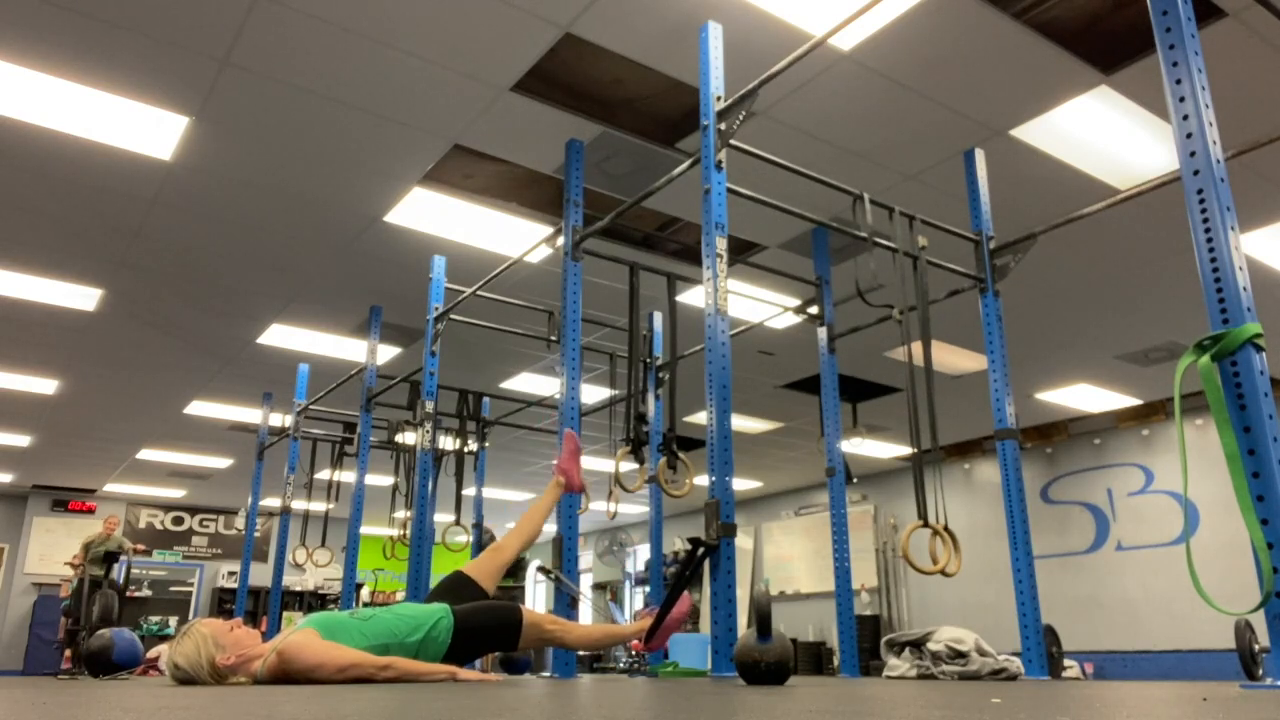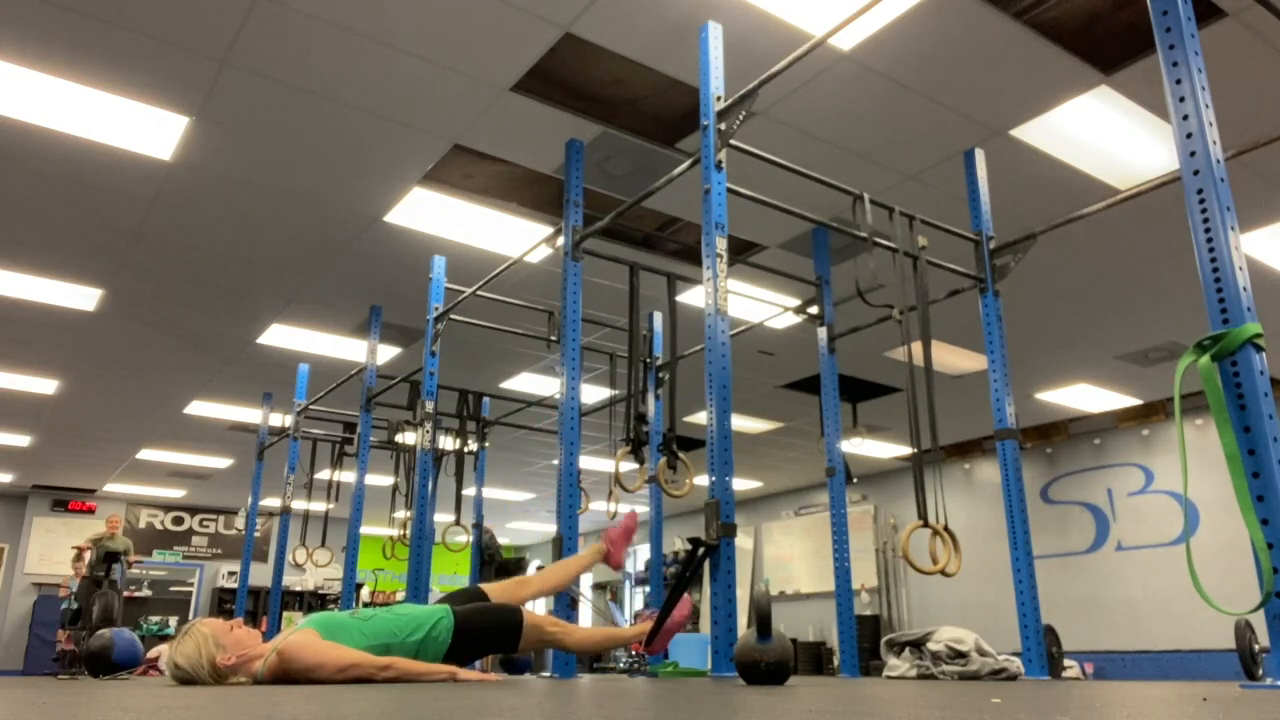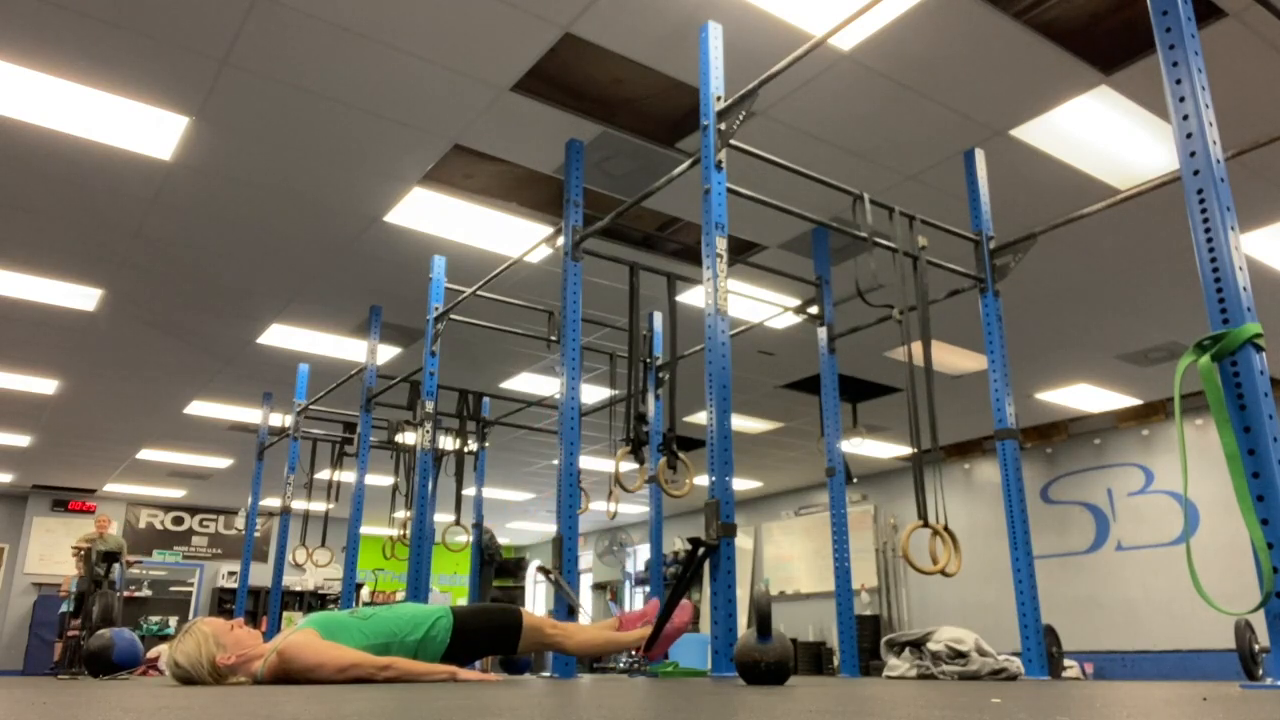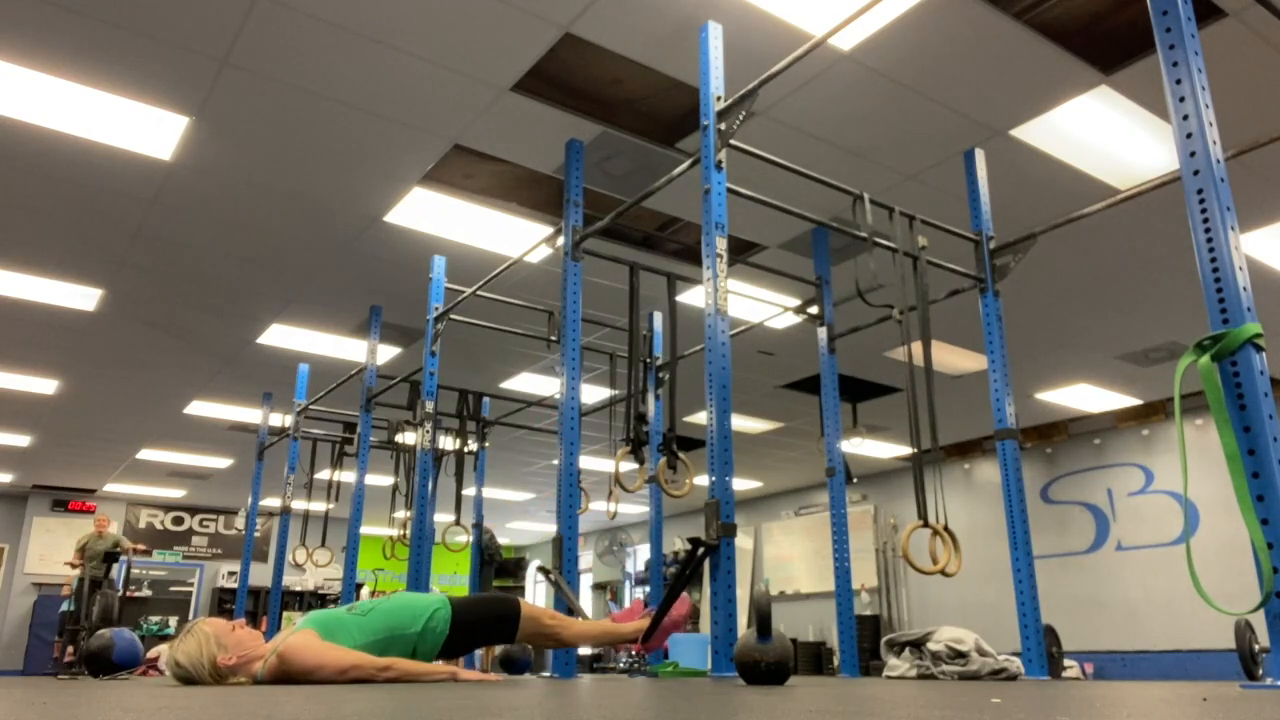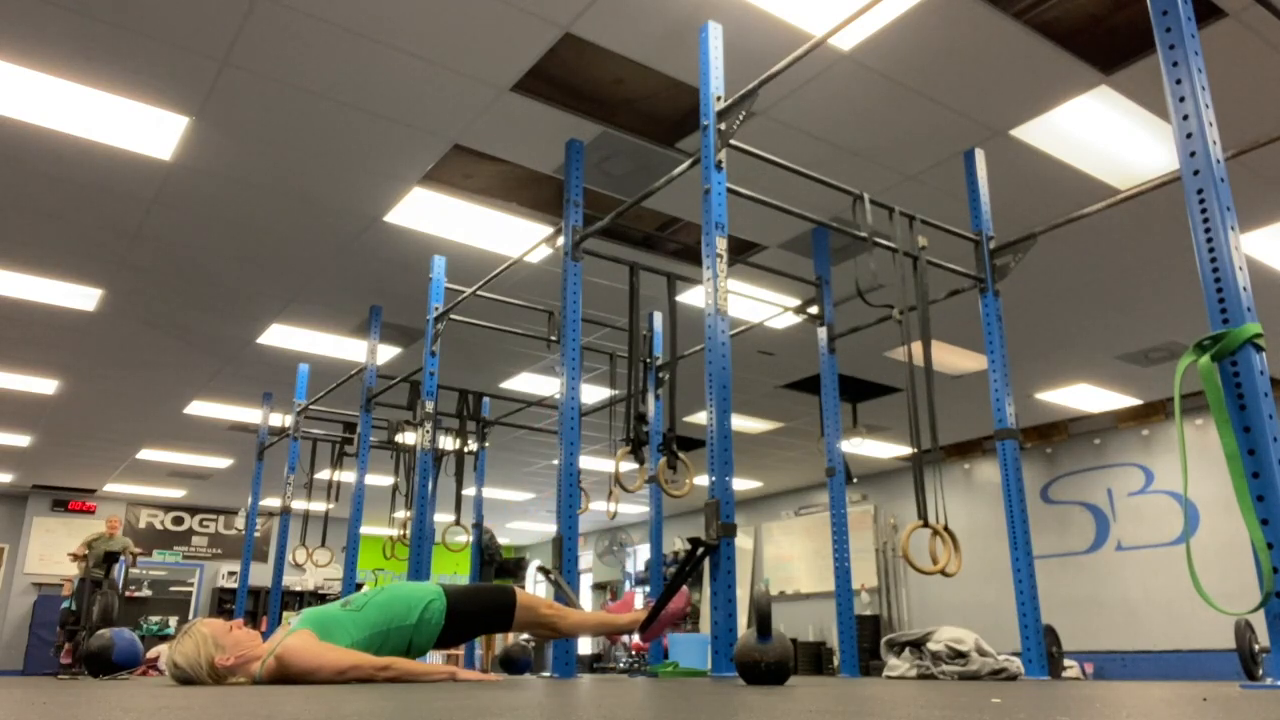
dt=0.3s
person 1, frame 1
left shoulder: (276, 652)
right shoulder: (289, 656)
right elbow: (381, 668)
right wrist: (457, 674)
left hip: (425, 615)
right hip: (441, 633)
left knee: (502, 551)
right knee: (549, 627)
left ankle: (561, 481)
right ankle: (645, 629)
person 1, frame 2
left shoulder: (274, 656)
right shoulder: (289, 656)
right elbow: (378, 667)
right wrist: (455, 672)
left hip: (431, 618)
right hip: (439, 634)
left knee: (525, 587)
right knee: (548, 628)
left ankle: (605, 549)
right ankle: (647, 633)
person 1, frame 3
left shoulder: (274, 651)
right shoulder: (289, 657)
right elbow: (381, 668)
right wrist: (457, 674)
left hip: (429, 621)
right hip: (437, 636)
left knee: (539, 622)
right knee: (548, 633)
left ankle: (620, 626)
right ankle: (645, 639)
person 1, frame 4
left shoulder: (276, 652)
right shoulder: (291, 658)
right elbow: (381, 668)
right wrist: (458, 673)
left hip: (428, 613)
right hip: (438, 623)
left knee: (535, 625)
right knee: (548, 623)
left ankle: (621, 625)
right ankle: (645, 629)
person 1, frame 5
left shoulder: (274, 652)
right shoulder: (288, 659)
right elbow: (380, 668)
right wrist: (456, 675)
left hip: (427, 608)
right hip: (434, 612)
left knee: (534, 616)
right knee: (544, 612)
left ankle: (612, 620)
right ankle: (641, 621)
